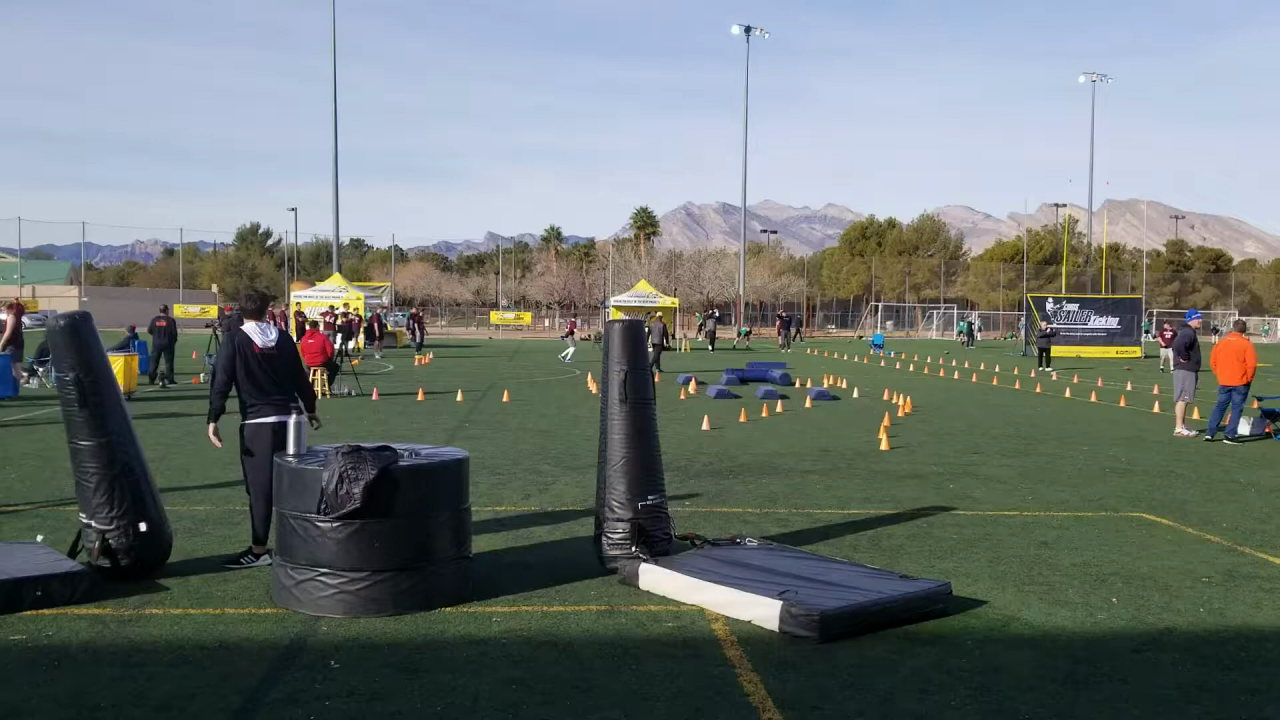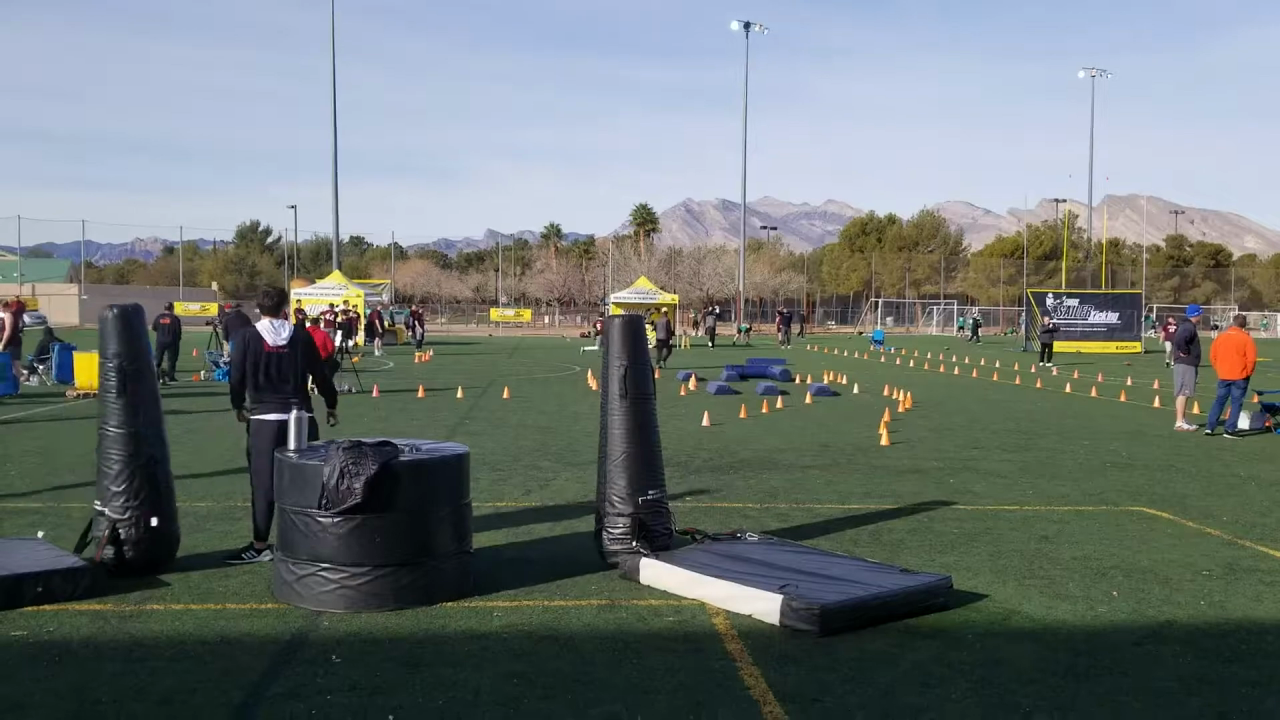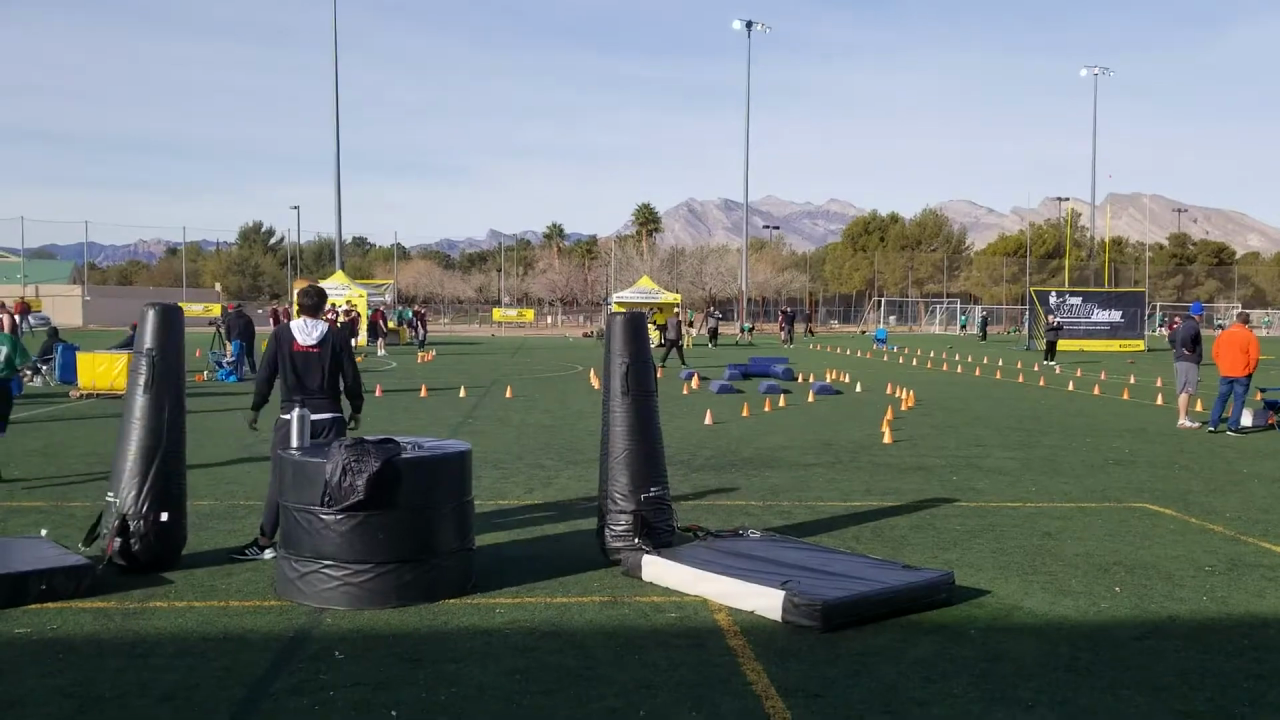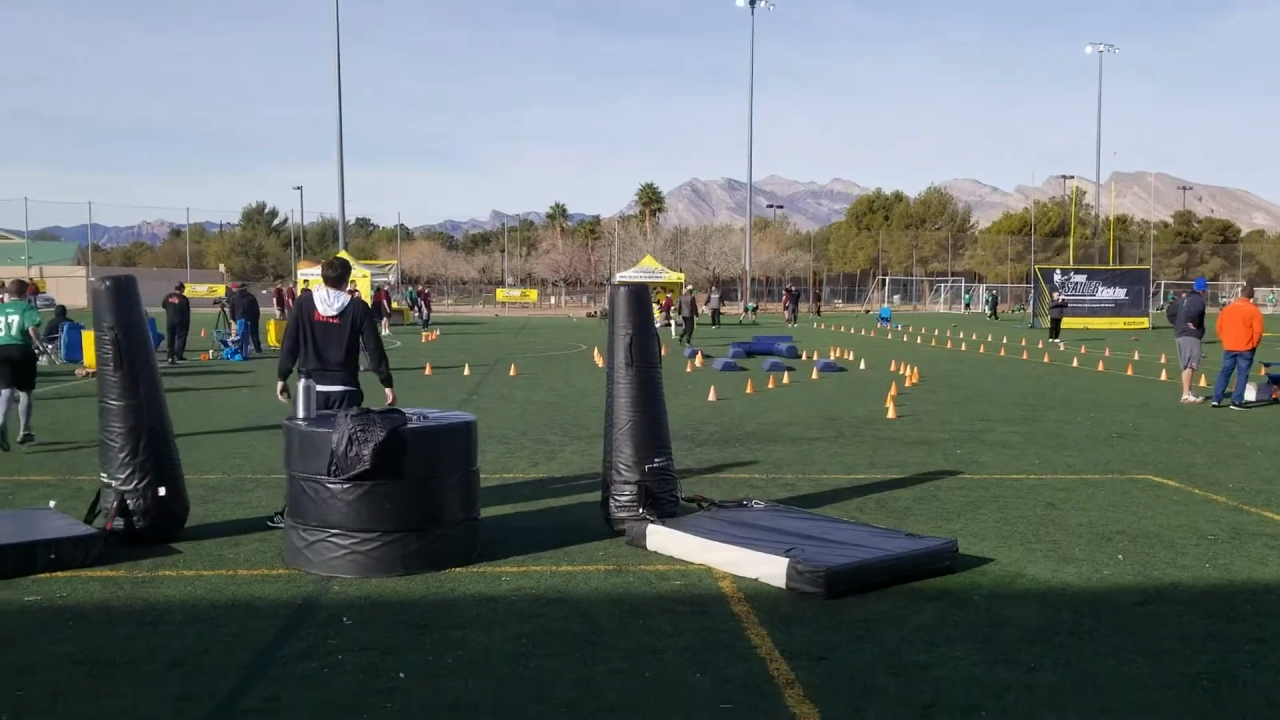
dt=0.3s
person 1, frame 1
left shoulder: (235, 339)
right shoulder: (282, 338)
left elbow: (221, 382)
right elbow: (299, 377)
left wrist: (213, 421)
right wrist: (310, 409)
left hip: (258, 422)
right hip: (289, 417)
left knee: (259, 487)
left ankle: (258, 548)
person 1, frame 2
left shoulder: (248, 336)
right shoulder: (300, 335)
left elbow: (237, 378)
right elbow: (320, 374)
left wrist: (238, 406)
right wrist: (331, 405)
left hip: (264, 419)
left knee: (263, 484)
left ankle: (260, 545)
person 1, frame 3
left shoulder: (282, 334)
right shoulder: (335, 335)
left elbow: (266, 375)
right elbow: (351, 377)
left wrist: (255, 408)
right wrist: (356, 409)
left hip: (291, 418)
right hip: (329, 418)
left knee: (280, 481)
left ankle: (265, 541)
person 1, frame 4
left shoulder: (304, 303)
right shoulder: (358, 307)
left elbow: (289, 343)
right elbow: (374, 349)
left wrist: (282, 377)
right wrist: (387, 384)
left hip: (311, 388)
right hip: (345, 389)
